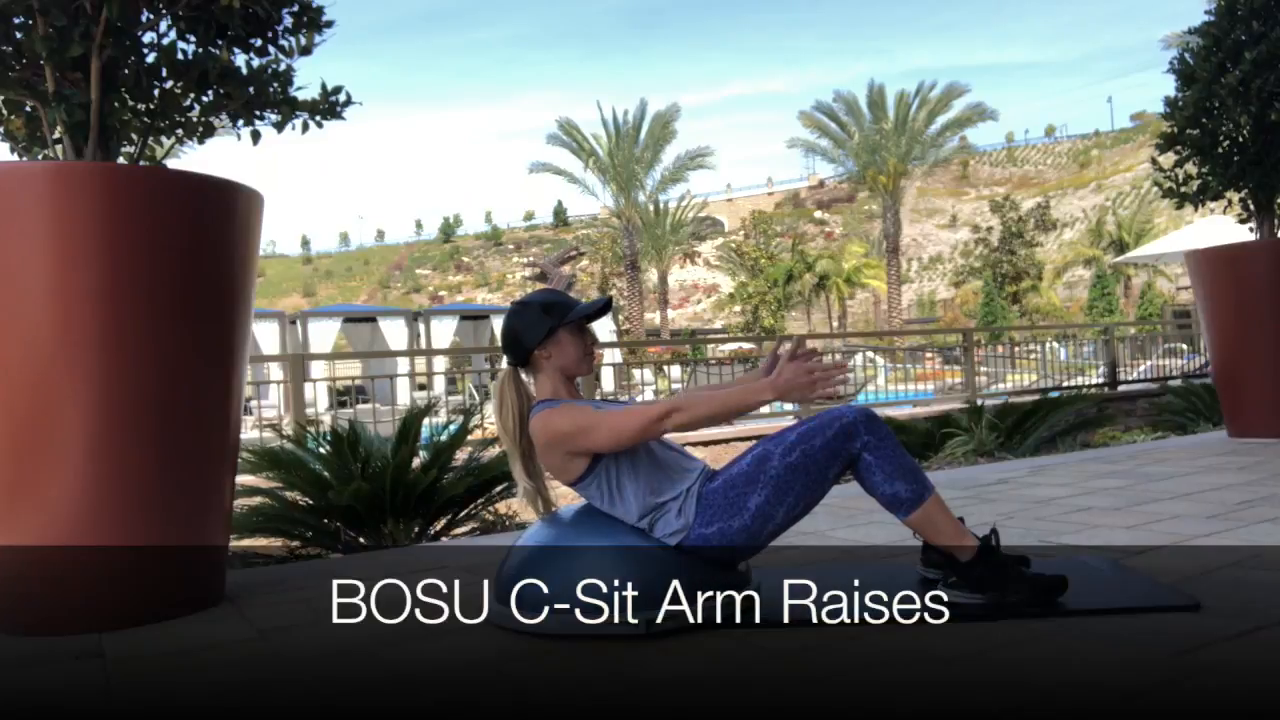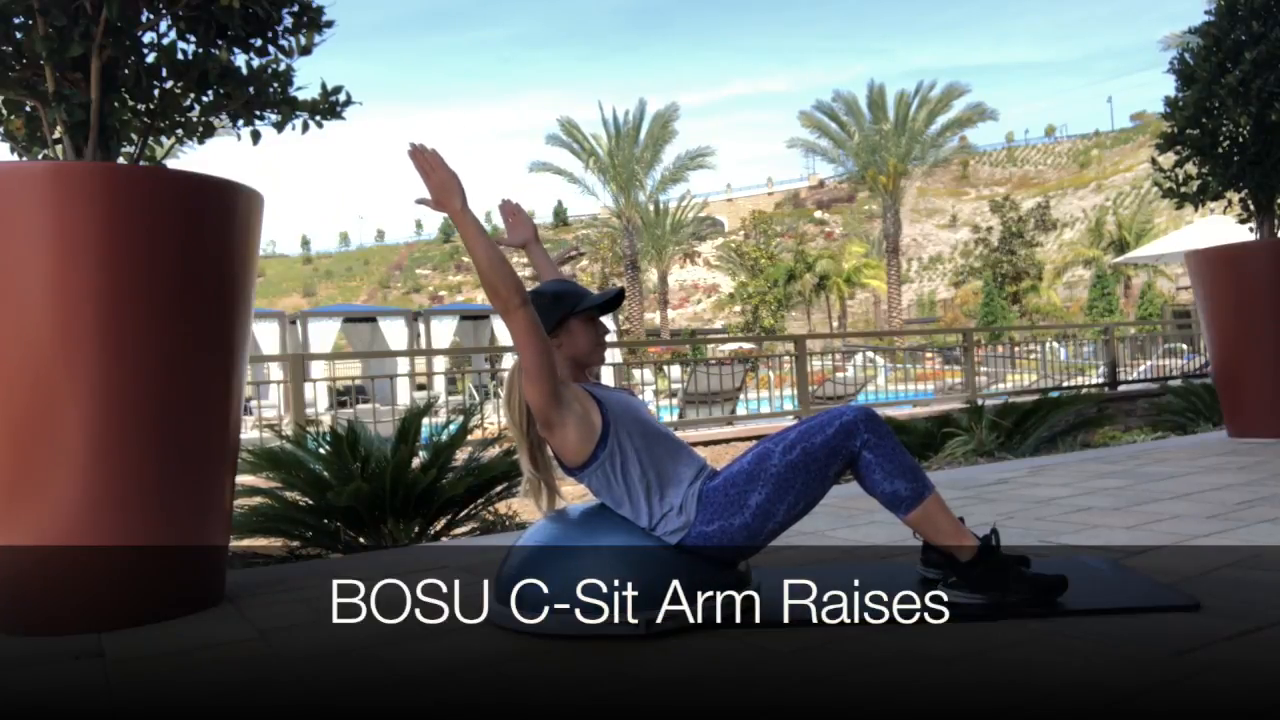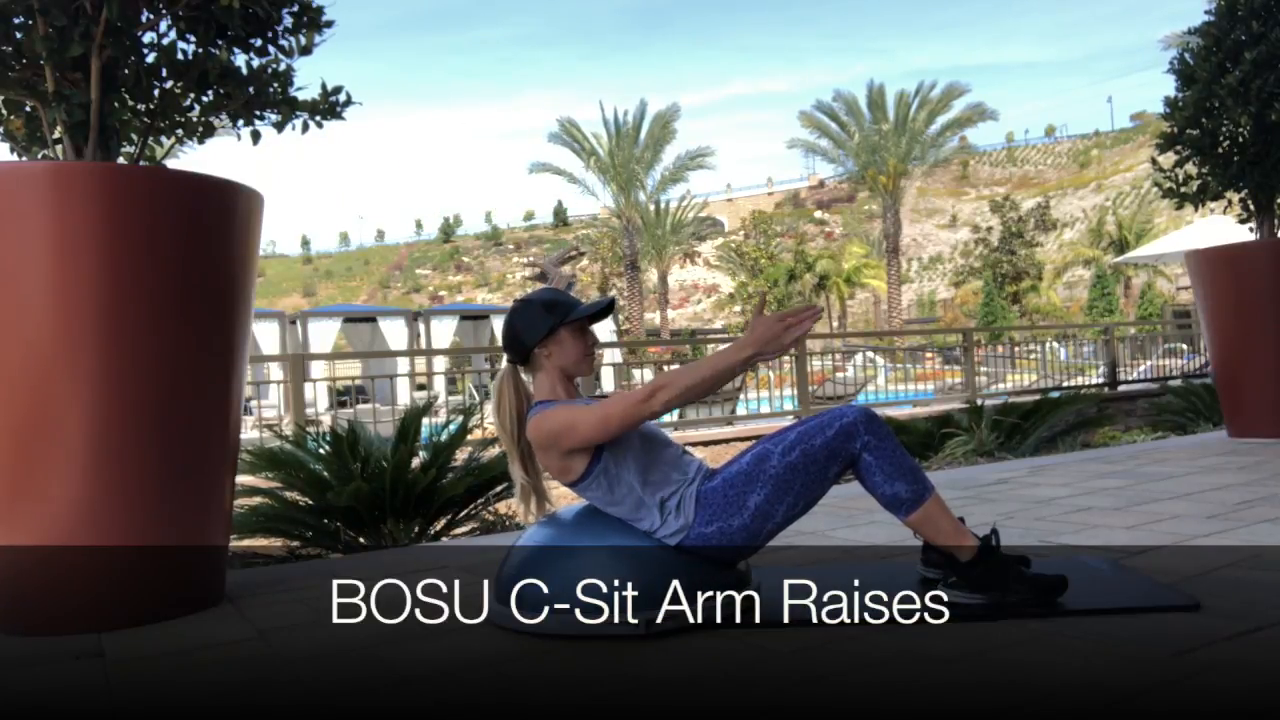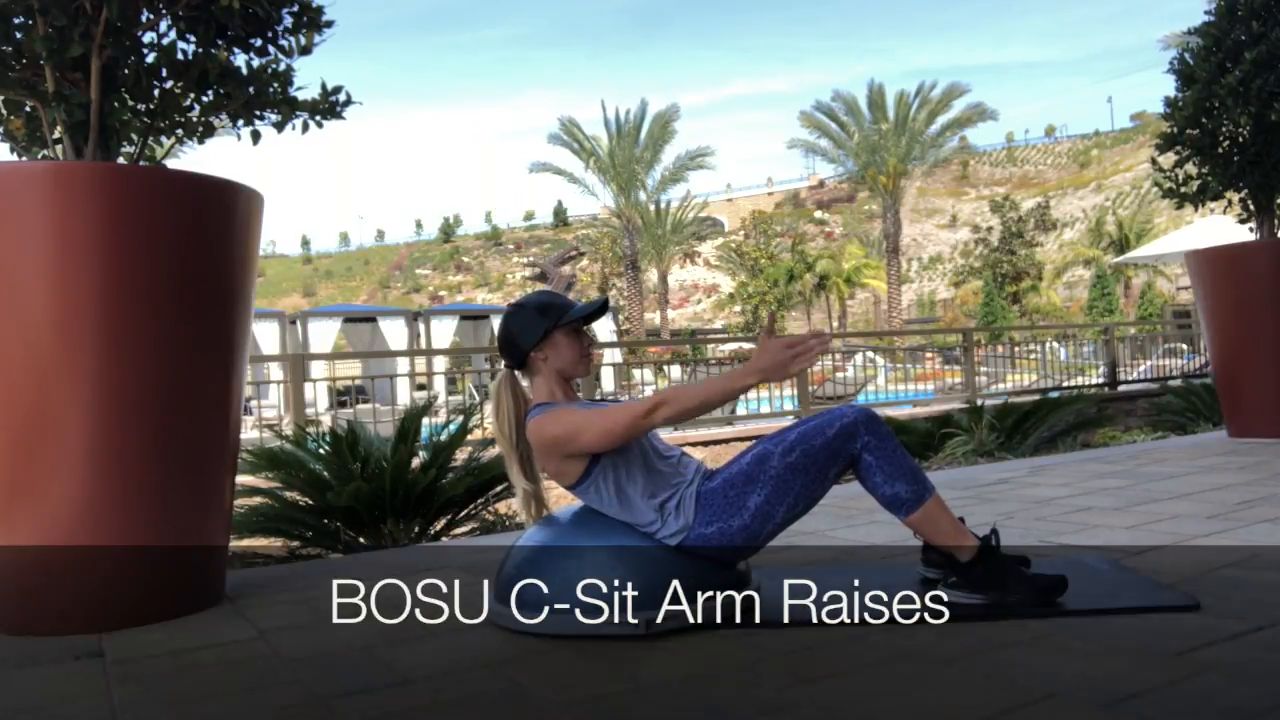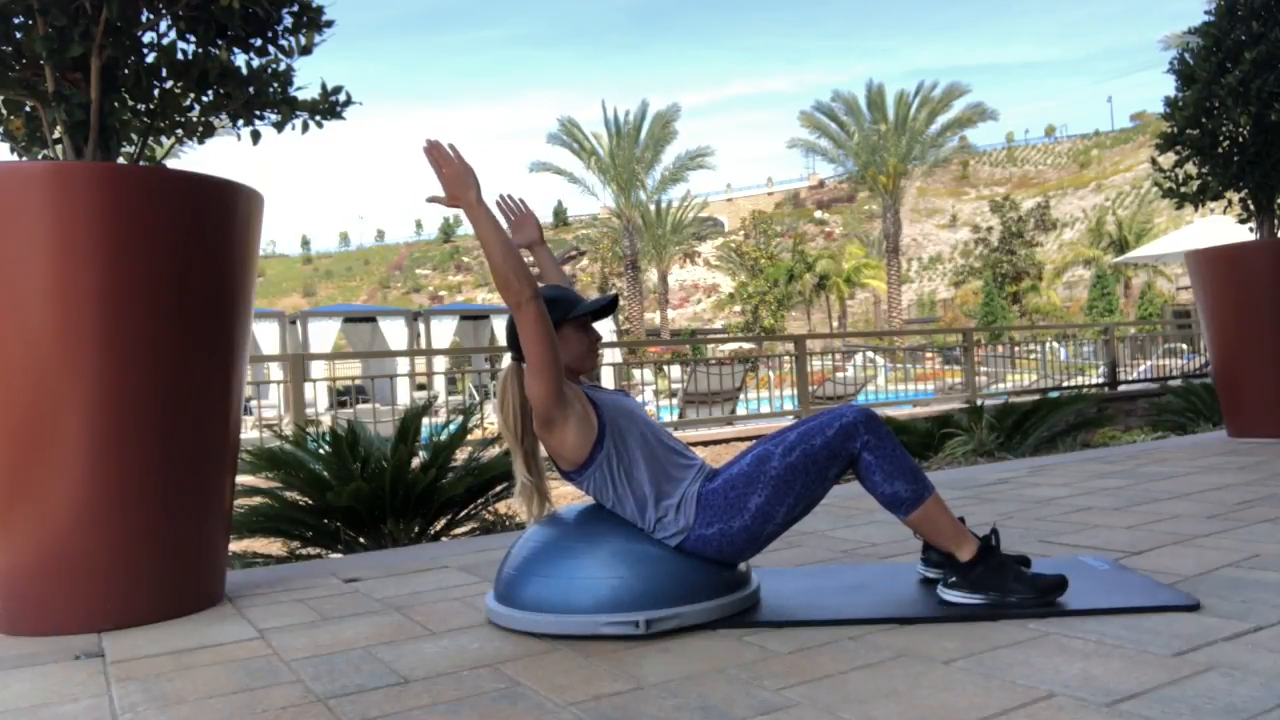
dt=1s
person 1, frame 1
left shoulder: (582, 411)
right shoulder: (552, 424)
left elbow: (684, 408)
right elbow: (664, 417)
left wrist: (761, 379)
right wrist: (770, 391)
left hip: (708, 500)
right hip: (702, 523)
left knee: (852, 428)
right knee: (853, 429)
left ankle: (951, 551)
right ankle: (973, 565)
person 1, frame 2
left shoulder: (581, 392)
right shoulder: (555, 406)
left elbow: (563, 308)
right elbow: (516, 308)
left wrist: (532, 244)
right wrist: (459, 210)
left hip: (710, 507)
right hip: (706, 522)
left knee: (853, 427)
right knee: (858, 426)
left ankle: (954, 551)
right ankle: (971, 561)
person 1, frame 3
left shoulder: (576, 412)
right shoulder: (550, 426)
left elbow: (672, 395)
right elbow: (655, 396)
left wrist: (752, 351)
right wrist: (746, 346)
left hip: (707, 499)
right hip: (702, 522)
left knee: (851, 423)
right knee: (858, 428)
left ankle: (952, 552)
right ankle: (973, 564)
person 1, frame 4
left shoulder: (575, 411)
right shoulder: (549, 428)
left elbow: (664, 415)
right elbow: (654, 411)
left wrist: (751, 372)
right wrist: (750, 373)
left hip: (706, 498)
right hip: (702, 520)
left knee: (853, 425)
right knee: (856, 429)
left ankle: (950, 552)
right ankle: (974, 565)
person 1, frame 5
left shoulder: (579, 398)
right shoulder: (556, 411)
left elbow: (565, 309)
right elbow: (527, 305)
left wrist: (537, 245)
right wrist: (474, 204)
left hip: (708, 500)
right hip: (705, 522)
left knee: (852, 426)
right knee: (857, 428)
left ankle: (951, 552)
right ankle: (973, 564)
